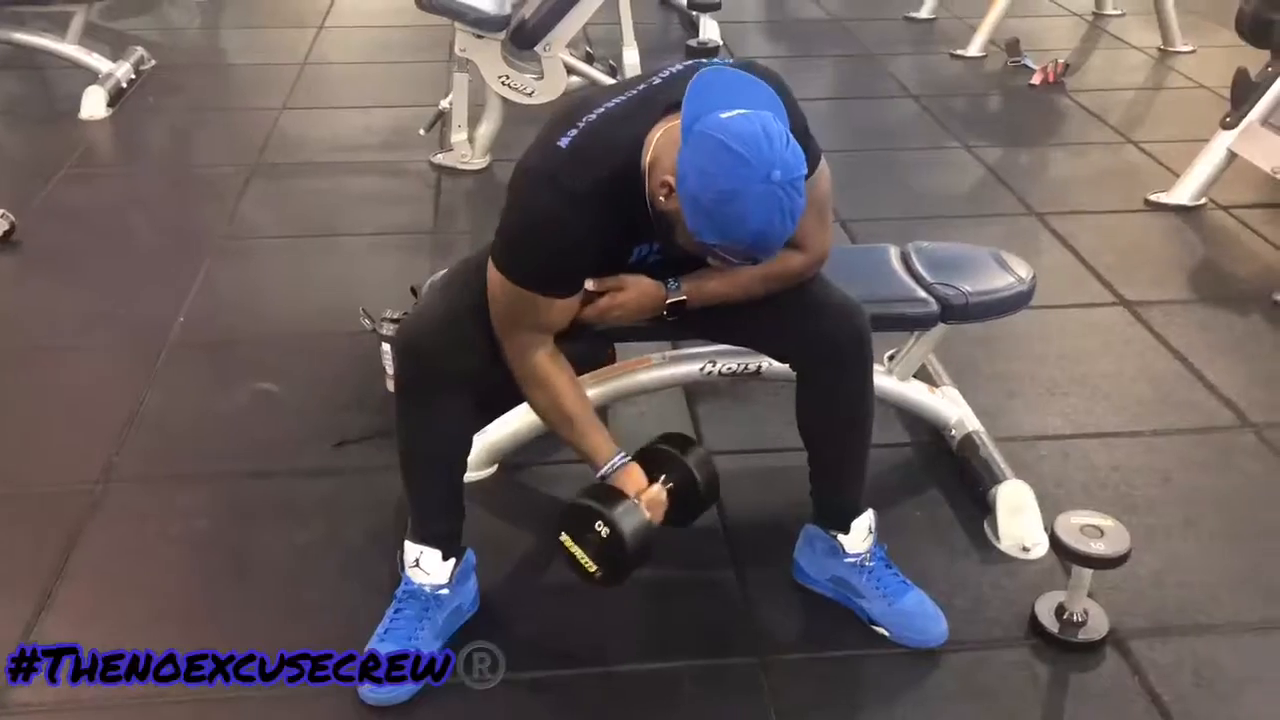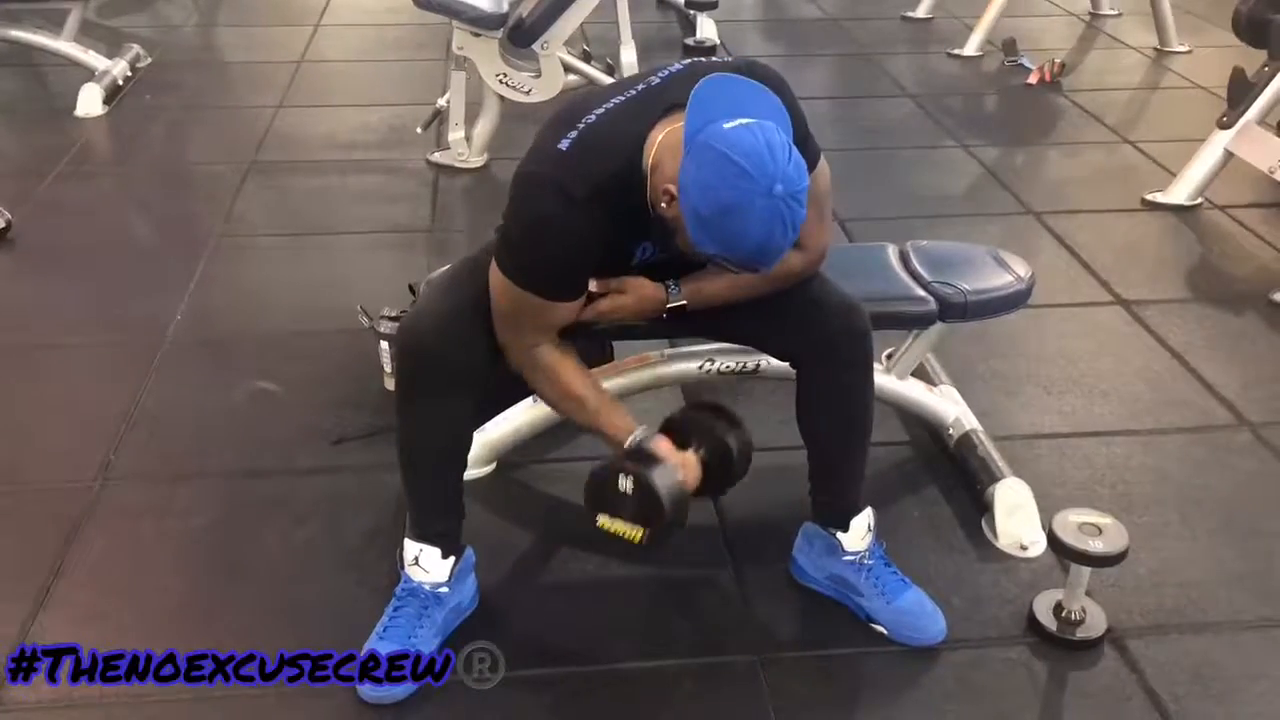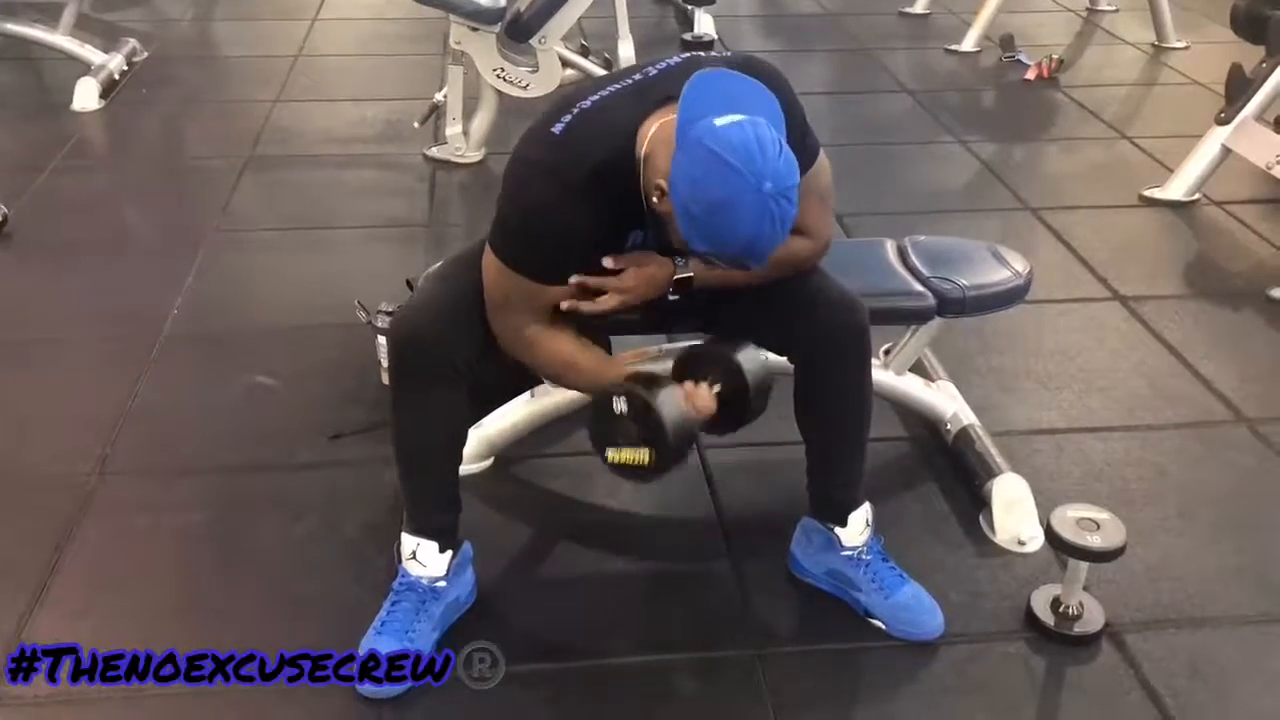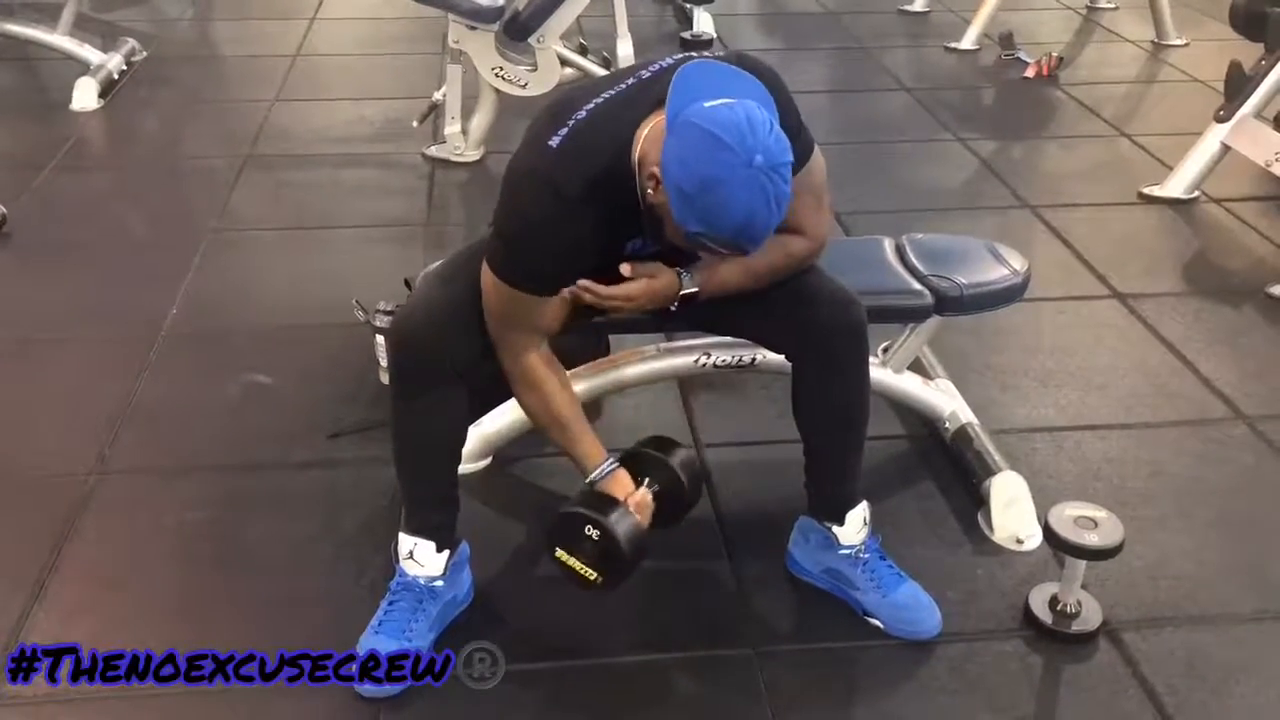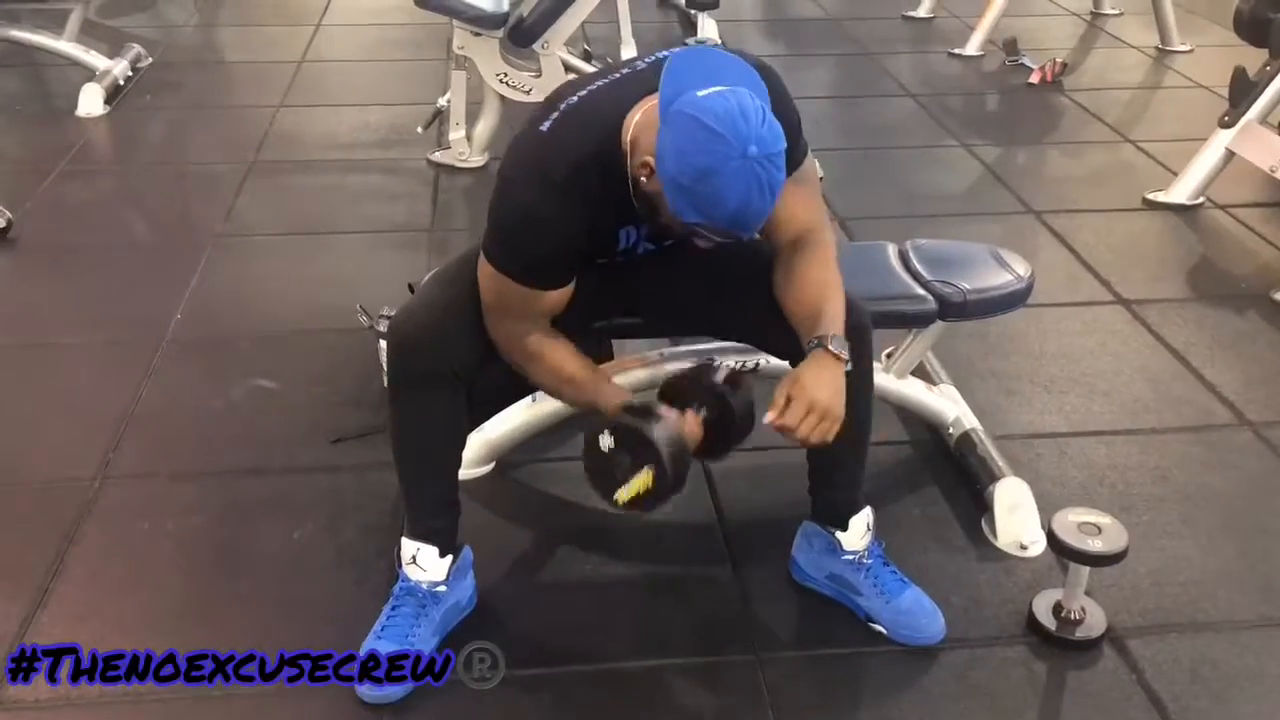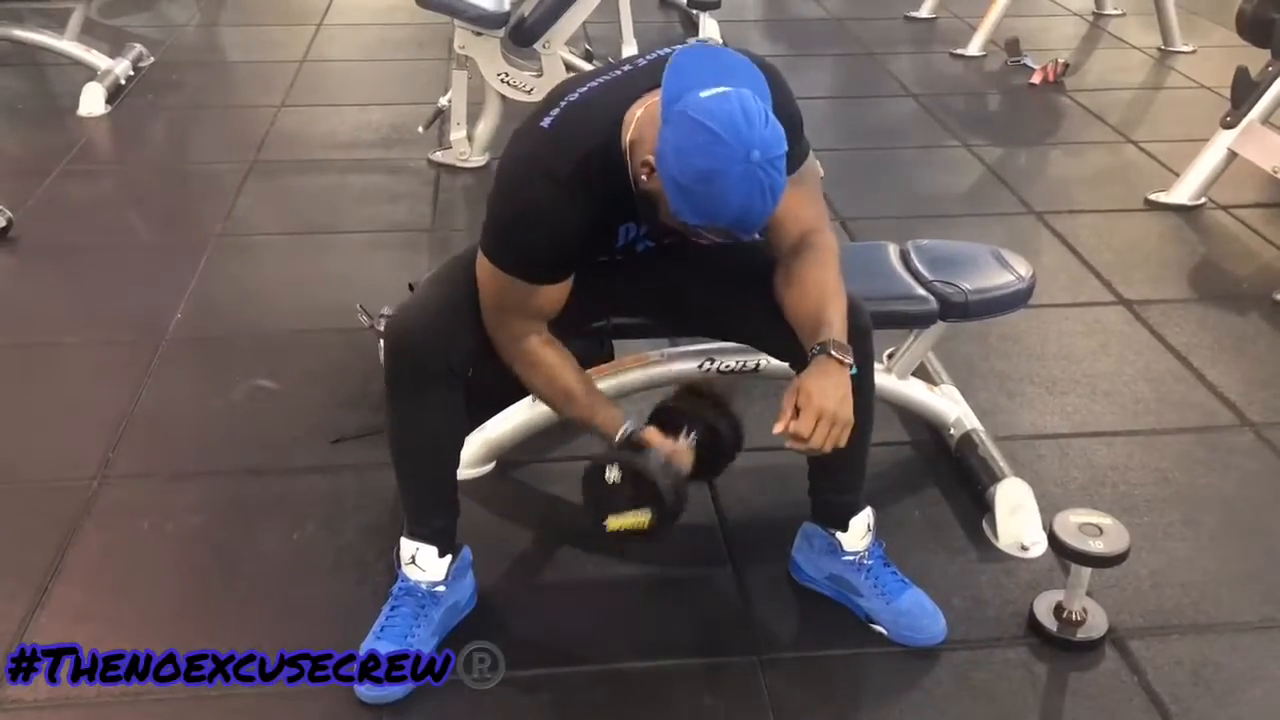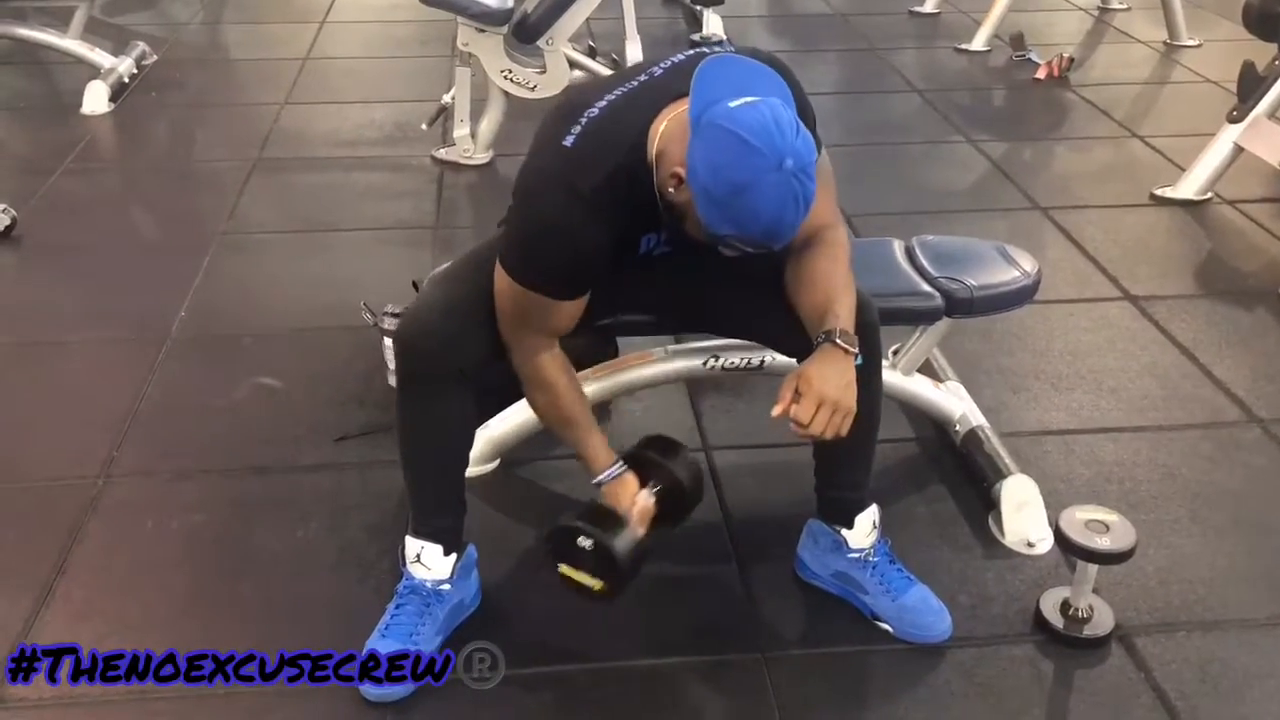
dt=0.7s
person 1, frame 1
left shoulder: (763, 115)
right shoulder: (559, 187)
left elbow: (807, 250)
right elbow: (526, 345)
left wrist: (669, 295)
right wrist: (614, 467)
left hip: (677, 282)
right hip: (563, 274)
left knee: (839, 331)
right knee: (427, 346)
left ankle: (840, 545)
right ankle: (435, 572)
person 1, frame 2
left shoulder: (763, 111)
right shoulder: (562, 189)
left elbow: (806, 248)
right elbow: (530, 343)
left wrist: (668, 297)
right wrist: (641, 444)
left hip: (676, 284)
right hip: (566, 268)
left knee: (839, 328)
right knee: (429, 343)
left ankle: (839, 544)
right ankle: (435, 570)
person 1, frame 3
left shoulder: (761, 110)
right shoulder: (554, 175)
left elbow: (811, 237)
right elbow: (519, 325)
left wrist: (678, 275)
left hip: (674, 266)
right hip: (560, 264)
left knee: (838, 322)
right knee: (422, 337)
left ankle: (838, 538)
right ankle: (433, 566)
person 1, frame 4
left shoulder: (757, 106)
right shoulder: (552, 185)
left elbow: (805, 232)
right elbow: (522, 345)
left wrist: (683, 286)
right wrist: (604, 473)
left hip: (686, 277)
right hip: (561, 264)
left knee: (835, 320)
right knee: (422, 337)
left ankle: (836, 537)
right ankle: (430, 564)
person 1, frame 5
left shoulder: (756, 104)
right shoulder: (545, 175)
left elbow: (803, 235)
right elbow: (519, 333)
left wrist: (826, 351)
left hip: (677, 263)
right hip: (563, 275)
left knee: (842, 323)
right knee: (420, 342)
left ankle: (839, 543)
right ankle: (432, 572)
person 1, frame 6
left shoulder: (756, 101)
right shoulder: (546, 172)
left elbow: (806, 238)
right elbow: (517, 330)
left wrist: (832, 356)
right wrist: (623, 434)
left hip: (675, 260)
right hip: (558, 271)
left knee: (845, 326)
right knee: (417, 340)
left ankle: (839, 544)
right ankle: (432, 571)
person 1, frame 7
left shoulder: (770, 103)
right shoulder: (568, 187)
left elbow: (819, 233)
right elbow: (533, 344)
left wrist: (837, 345)
right wrist: (609, 474)
left hip: (680, 252)
right hip: (573, 259)
left knee: (854, 323)
right knee: (429, 339)
left ankle: (845, 539)
right ankle: (438, 567)
